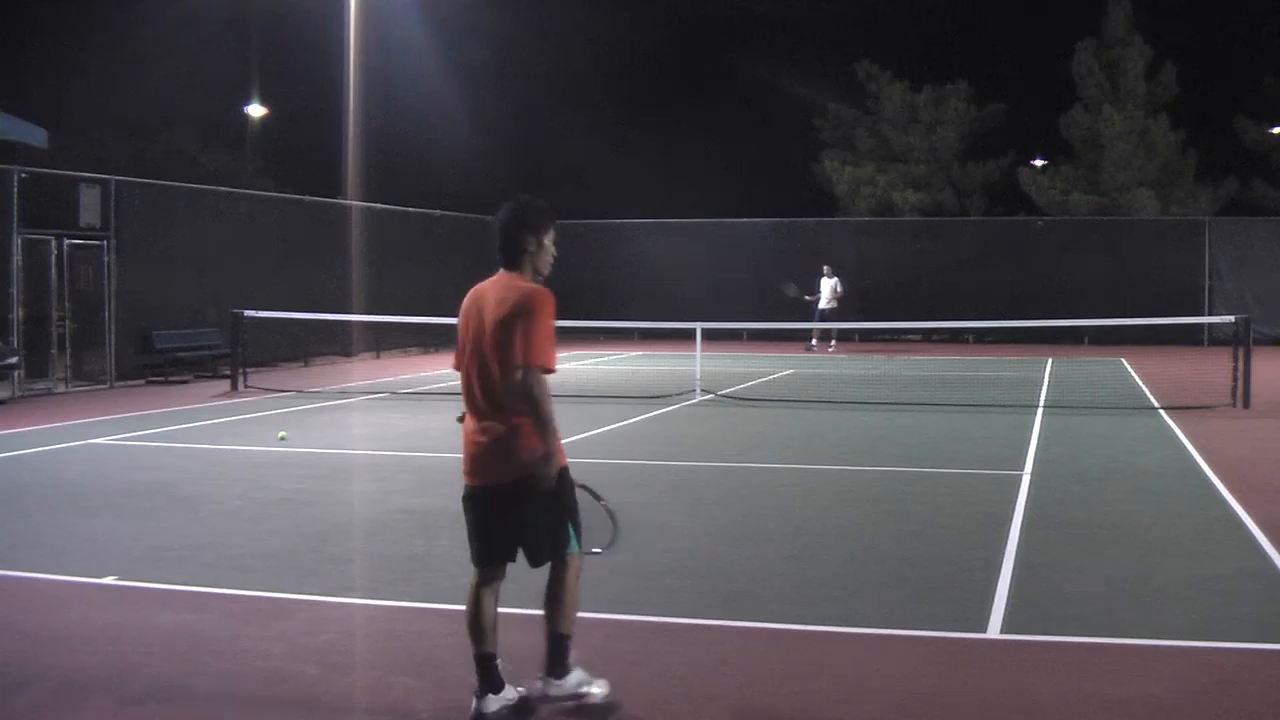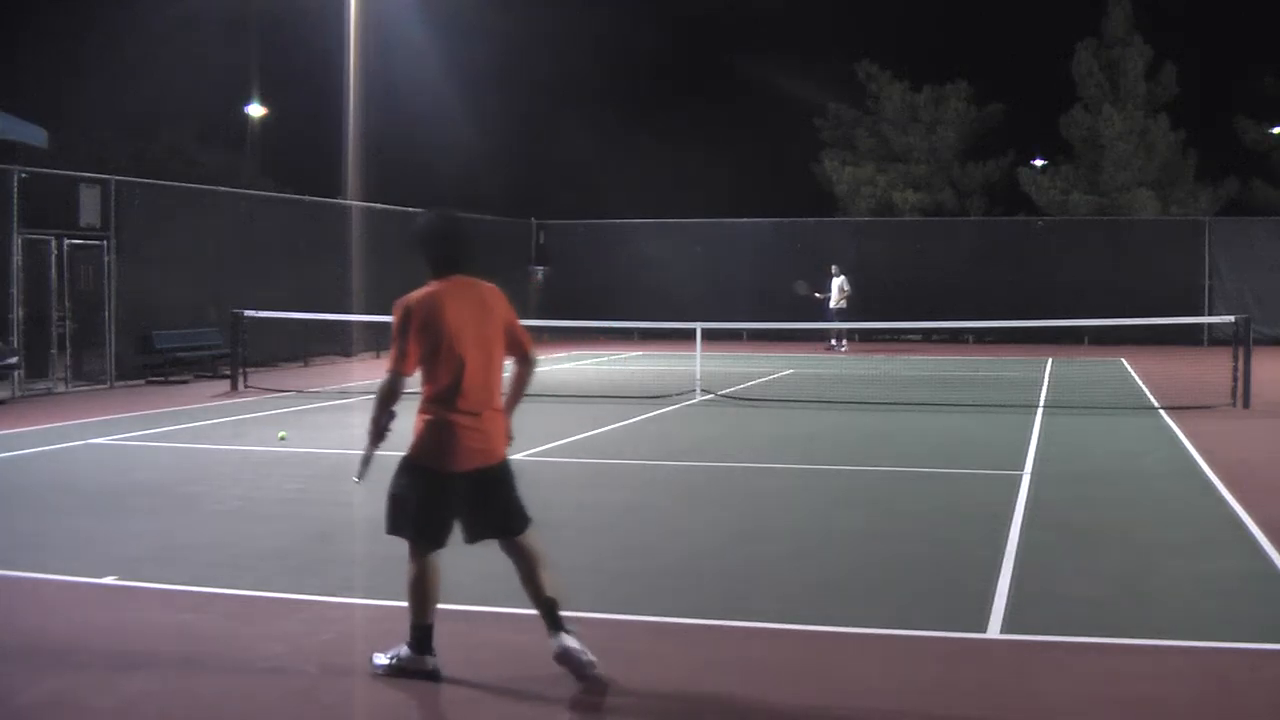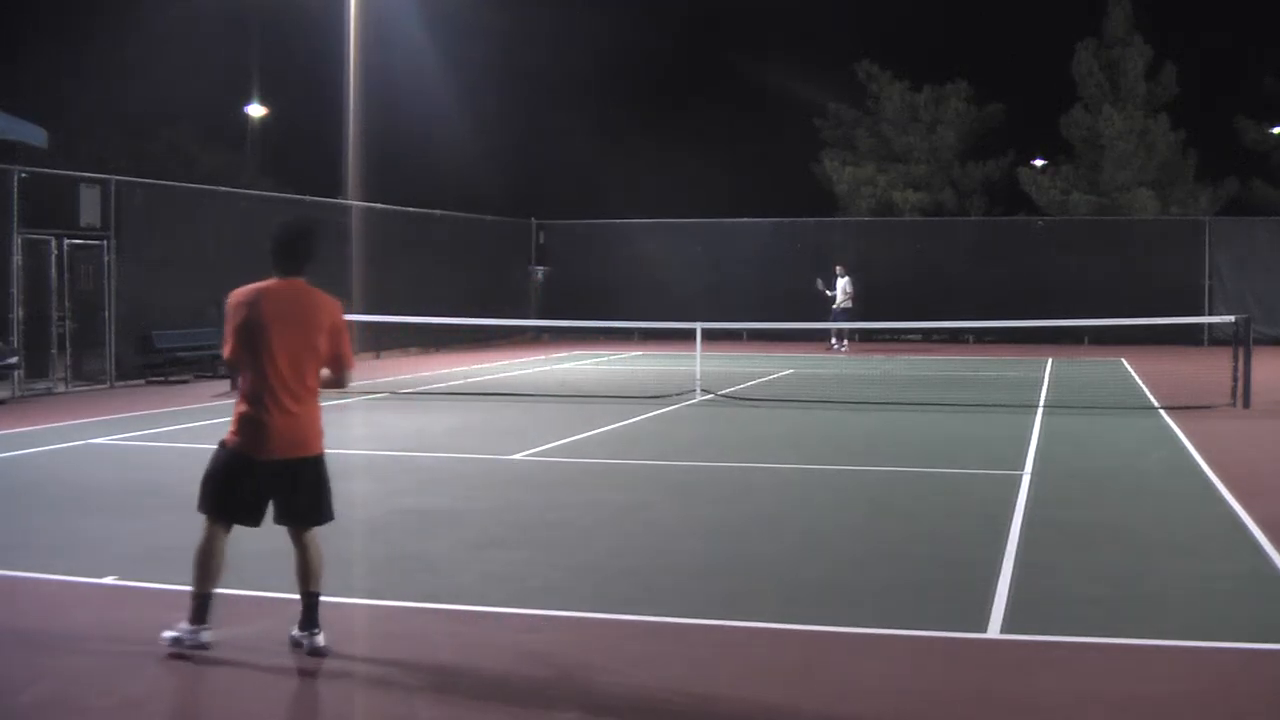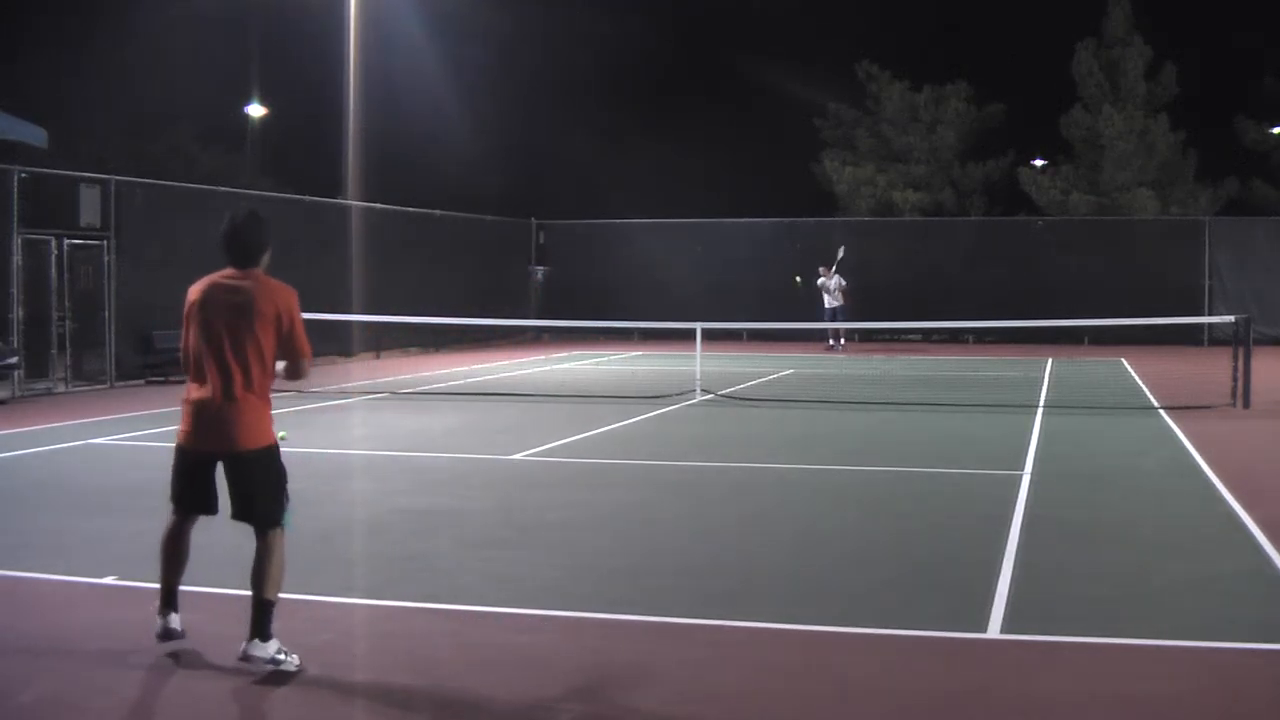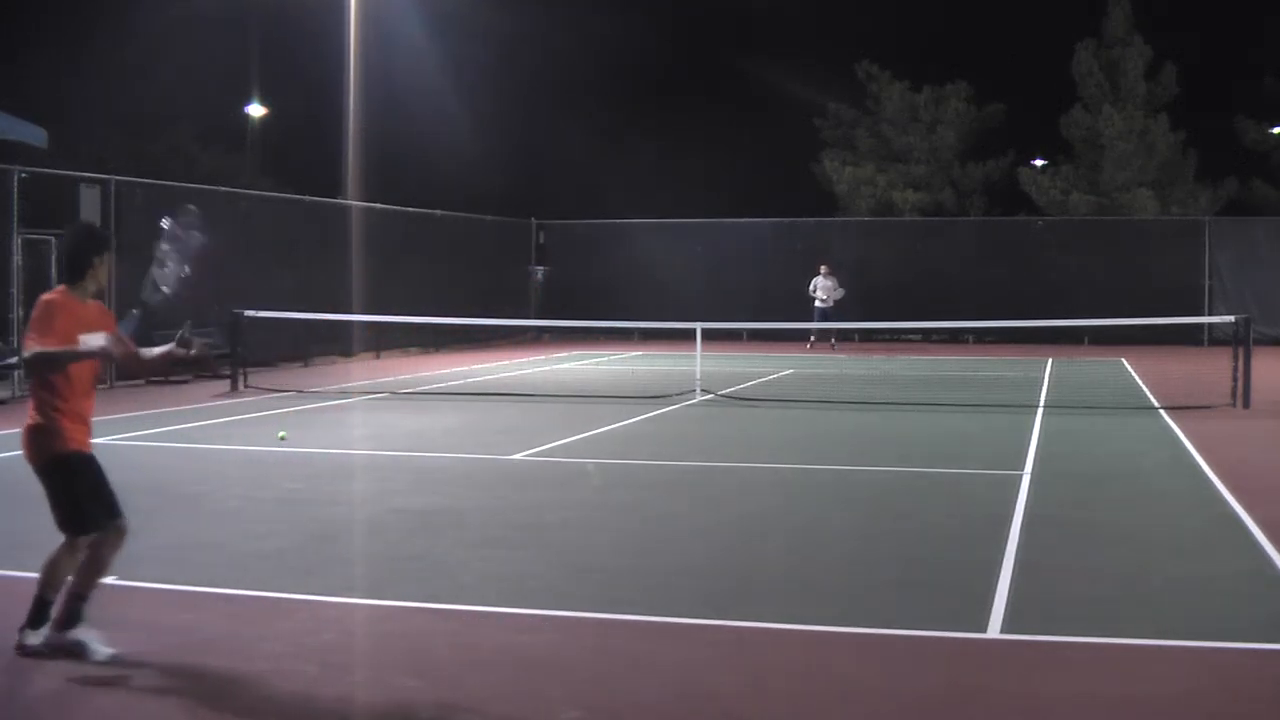
dt=1s
person 1, frame 1
left shoulder: (475, 297)
right shoulder: (532, 298)
right elbow: (530, 379)
right wrist: (548, 444)
left hip: (480, 454)
right hip: (526, 454)
left knee: (487, 572)
right knee: (565, 560)
right ankle: (557, 673)
person 1, frame 2
left shoulder: (415, 307)
right shoulder: (492, 296)
left elbow: (395, 381)
right elbow: (527, 359)
left wrist: (377, 428)
left hip: (439, 447)
right hip: (490, 444)
left knee: (422, 549)
right knee: (516, 540)
left ankle: (418, 652)
right ankle: (563, 637)
person 1, frame 3
left shoulder: (243, 299)
right shoulder: (327, 308)
left elbow: (233, 361)
right elbow: (340, 378)
left hip: (252, 435)
right hip: (304, 439)
left knee: (216, 526)
right knee: (304, 532)
left ankle: (197, 624)
right ankle: (310, 629)
person 1, frame 4
left shoulder: (198, 292)
right shoulder: (280, 296)
left elbow: (188, 360)
right elbow: (299, 369)
left hip: (197, 426)
right hip: (249, 431)
left knee: (182, 518)
right knee: (272, 531)
left ankle: (168, 615)
right ankle: (260, 640)
person 1, frame 5
left shoulder: (95, 311)
right shoulder: (54, 306)
left elbow: (135, 357)
right elbow: (32, 358)
left wrist: (173, 350)
right wrist: (86, 349)
left hip: (70, 440)
right hip: (55, 440)
left knee: (81, 535)
right knee: (112, 529)
left ankle: (41, 625)
right ankle: (68, 626)
